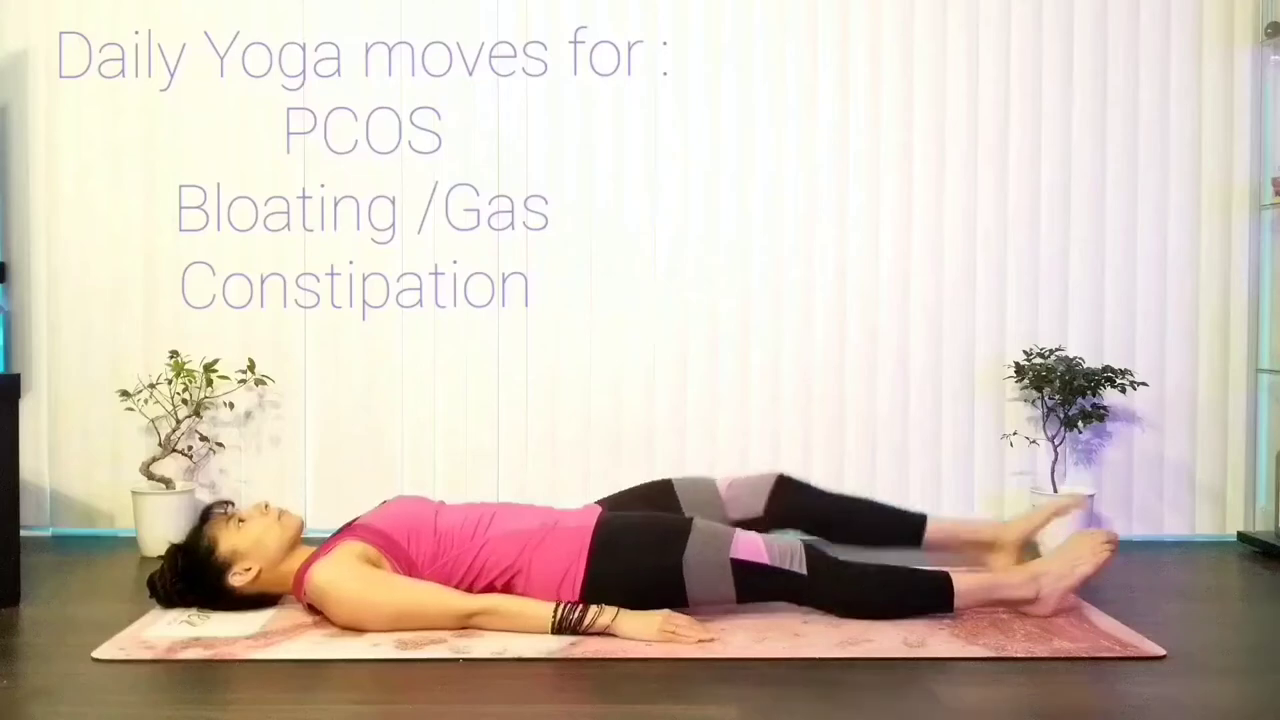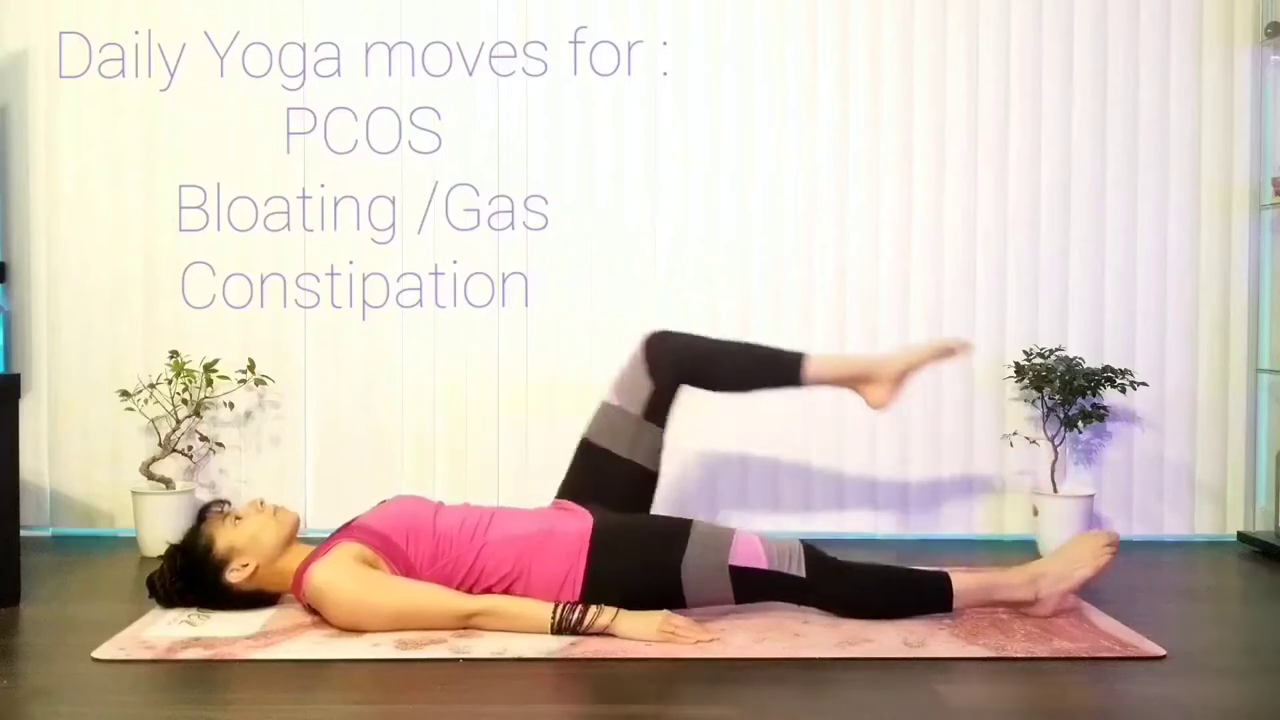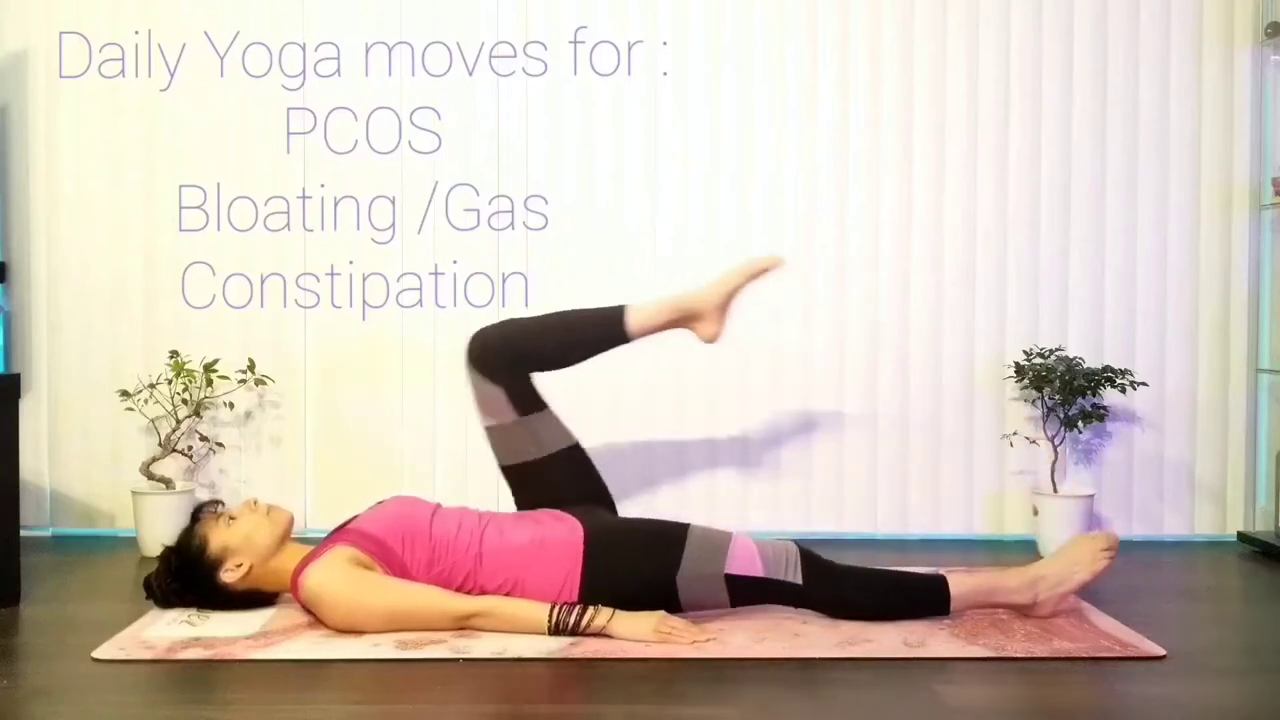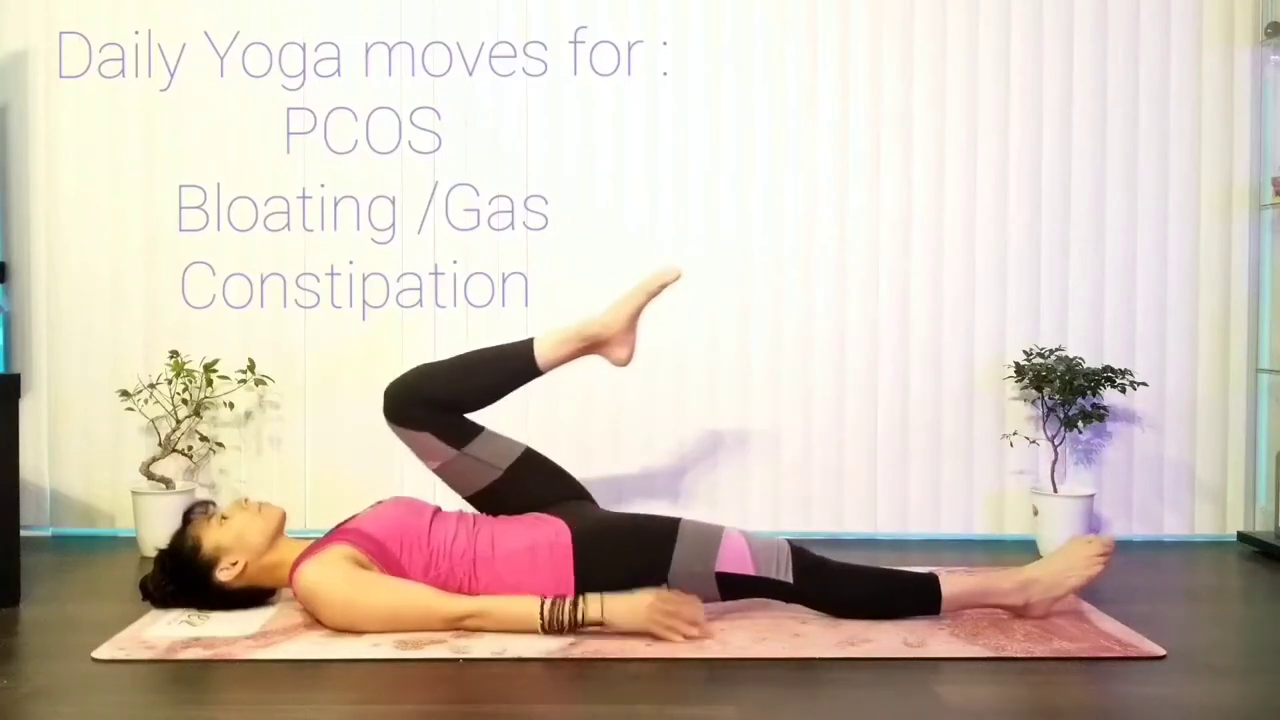
dt=0.3s
person 1, frame 1
left shoulder: (334, 552)
right shoulder: (330, 586)
right elbow: (461, 610)
right wrist: (617, 621)
left hip: (578, 534)
right hip: (582, 565)
left knee: (765, 500)
right knee: (805, 572)
left ankle: (975, 537)
right ankle: (1017, 586)
person 1, frame 2
left shoulder: (336, 552)
right shoulder: (330, 588)
right elbow: (470, 611)
right wrist: (614, 623)
left hip: (571, 526)
right hip: (585, 565)
left knee: (662, 357)
right knee: (805, 575)
left ankle: (856, 371)
right ankle: (1019, 585)
person 1, frame 3
left shoulder: (333, 553)
right shoulder: (328, 588)
right elbow: (468, 613)
right wrist: (610, 622)
left hip: (563, 531)
right hip: (579, 566)
left knee: (491, 352)
right knee: (799, 576)
left ankle: (676, 313)
right ankle: (1018, 586)
person 1, frame 4
left shoulder: (327, 554)
right shoulder: (321, 587)
right elbow: (464, 613)
right wrist: (604, 610)
left hip: (553, 529)
right hip: (572, 563)
left knee: (414, 399)
right knee: (793, 574)
left ankle: (587, 337)
right ankle: (1008, 585)
